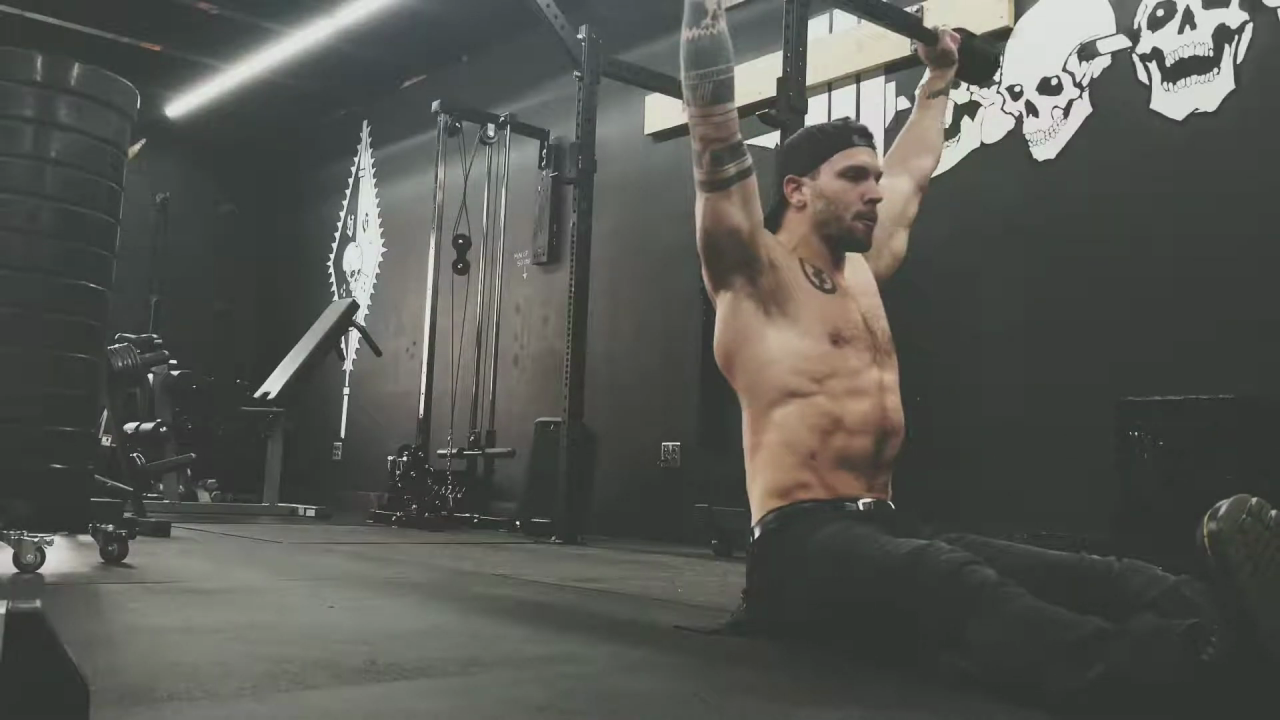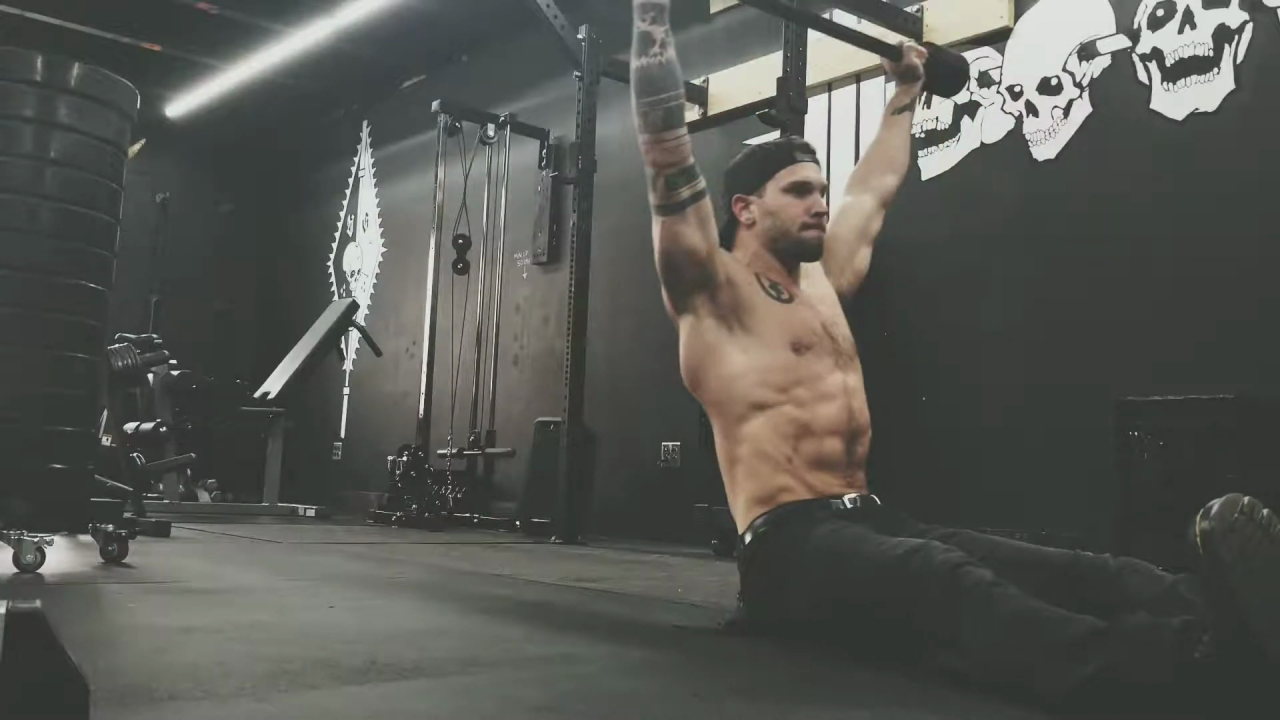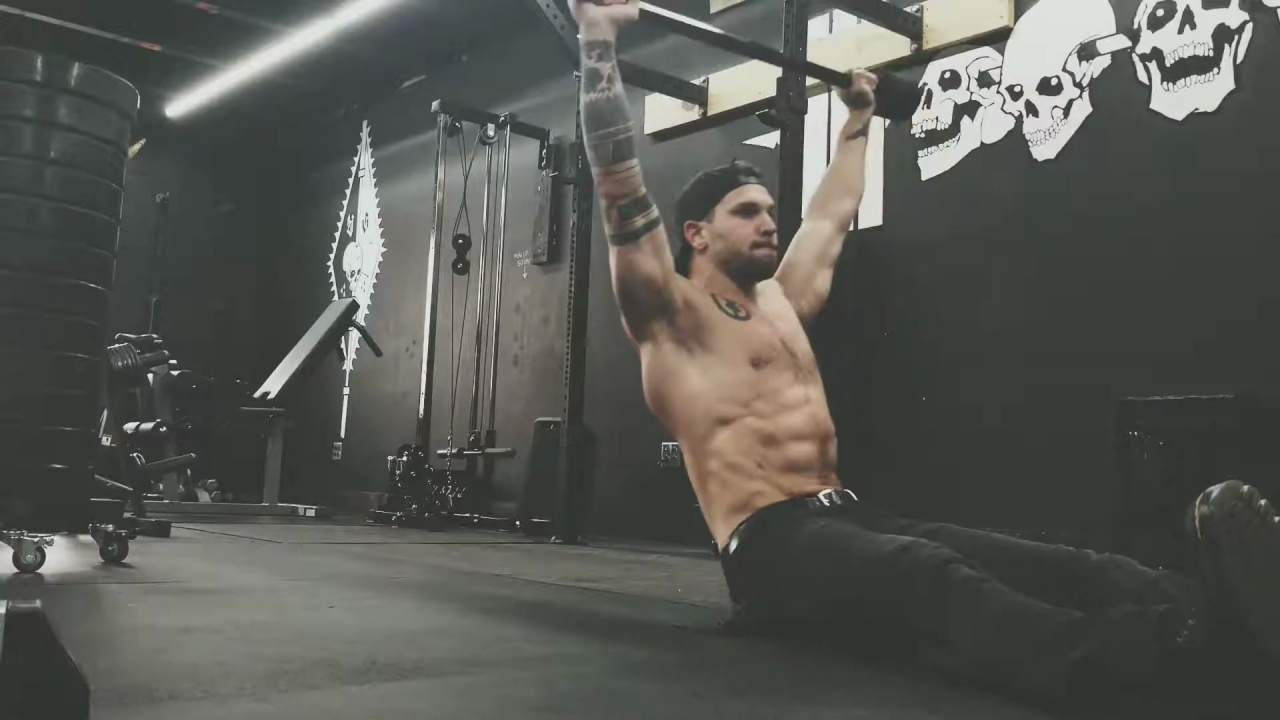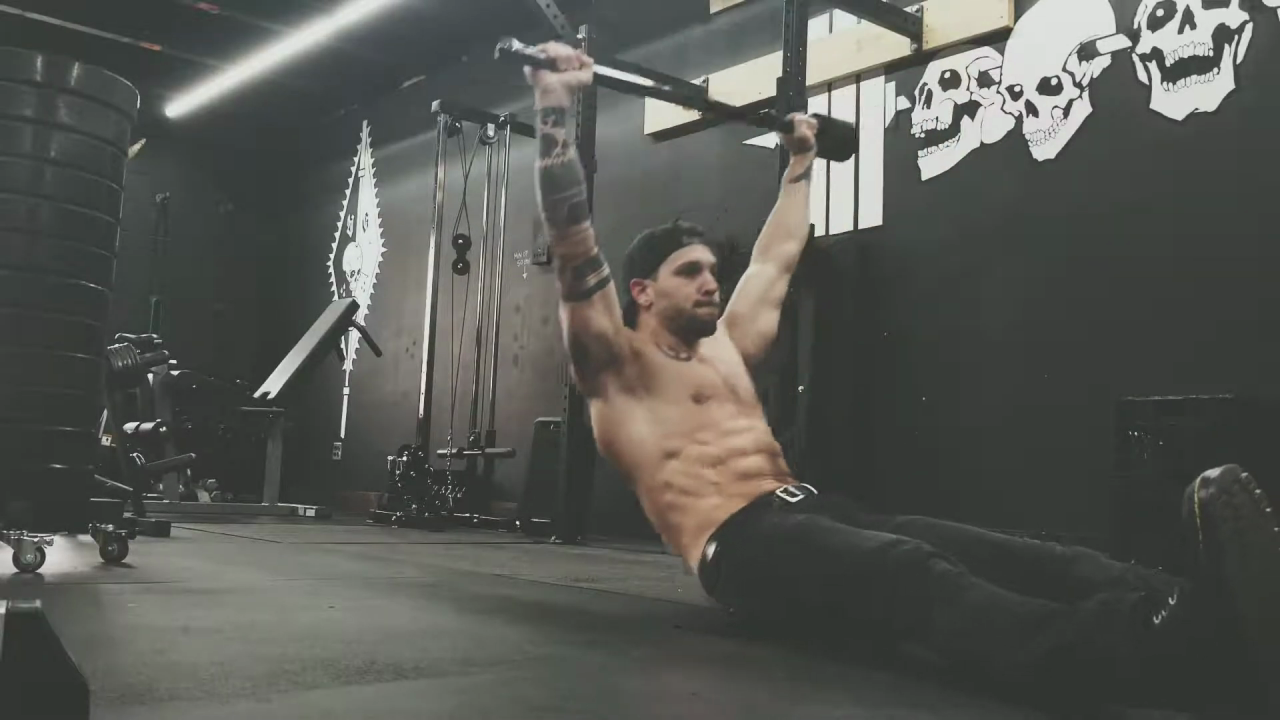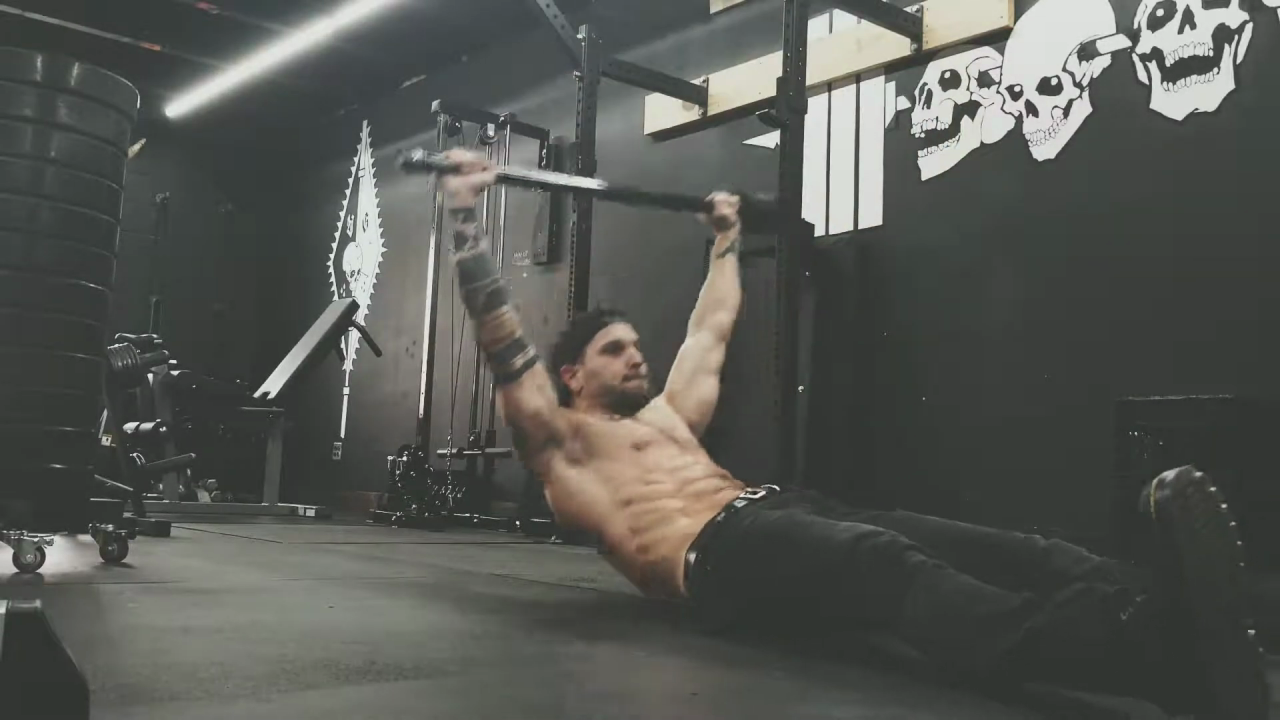
dt=0.2s
person 1, frame 1
left shoulder: (859, 270)
right shoulder: (754, 274)
left elbow: (913, 171)
right elbow: (715, 128)
left wrist: (937, 80)
left hip: (883, 531)
right hip: (800, 551)
left knee: (1083, 577)
right knee: (952, 585)
right ankle: (1192, 657)
person 1, frame 2
left shoulder: (822, 281)
right shoulder: (714, 293)
left elbow: (876, 189)
right elbow: (668, 157)
left wrist: (905, 94)
left hip: (870, 523)
right hip: (790, 551)
left knee: (1070, 572)
right knee: (944, 582)
right ankle: (1176, 658)
person 1, frame 3
left shoulder: (780, 301)
right shoulder: (672, 316)
left elbow: (834, 212)
right elbow: (621, 191)
left wrist: (858, 117)
left hip: (848, 518)
right hip: (772, 548)
left knee: (1048, 566)
right knee: (930, 577)
right ankle: (1147, 651)
person 1, frame 4
left shoulder: (724, 344)
right shoulder: (618, 367)
left elbow: (780, 254)
right elbow: (575, 251)
left wrist: (800, 161)
right wrist: (556, 101)
left hip: (814, 517)
right hip: (746, 548)
left knee: (1007, 557)
right knee: (910, 572)
left ankle: (1198, 609)
right ankle: (1140, 649)
person 1, frame 5
left shoulder: (664, 415)
right shoulder: (561, 441)
left elbow: (710, 331)
right elbow: (503, 345)
left wrist: (727, 239)
right wrist: (465, 207)
left hip: (778, 511)
right hip: (717, 555)
left knee: (980, 550)
right knee: (885, 566)
left ankle: (1166, 620)
right ankle: (1136, 636)
